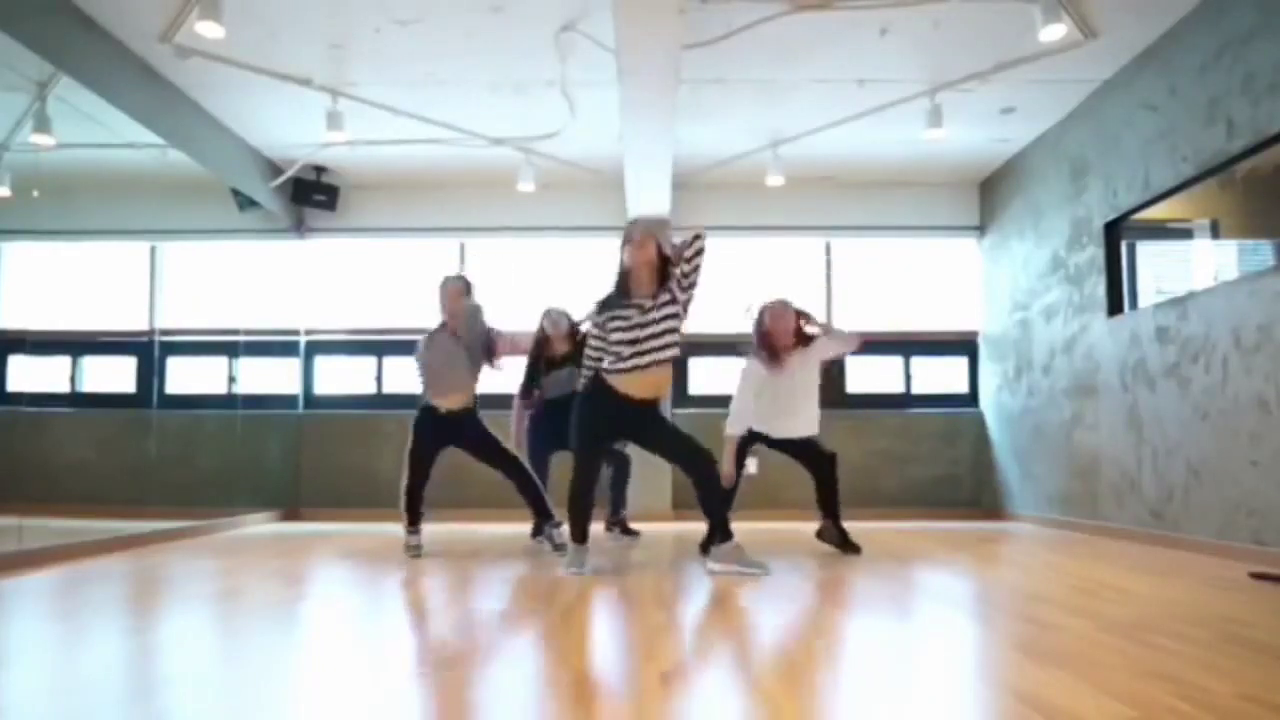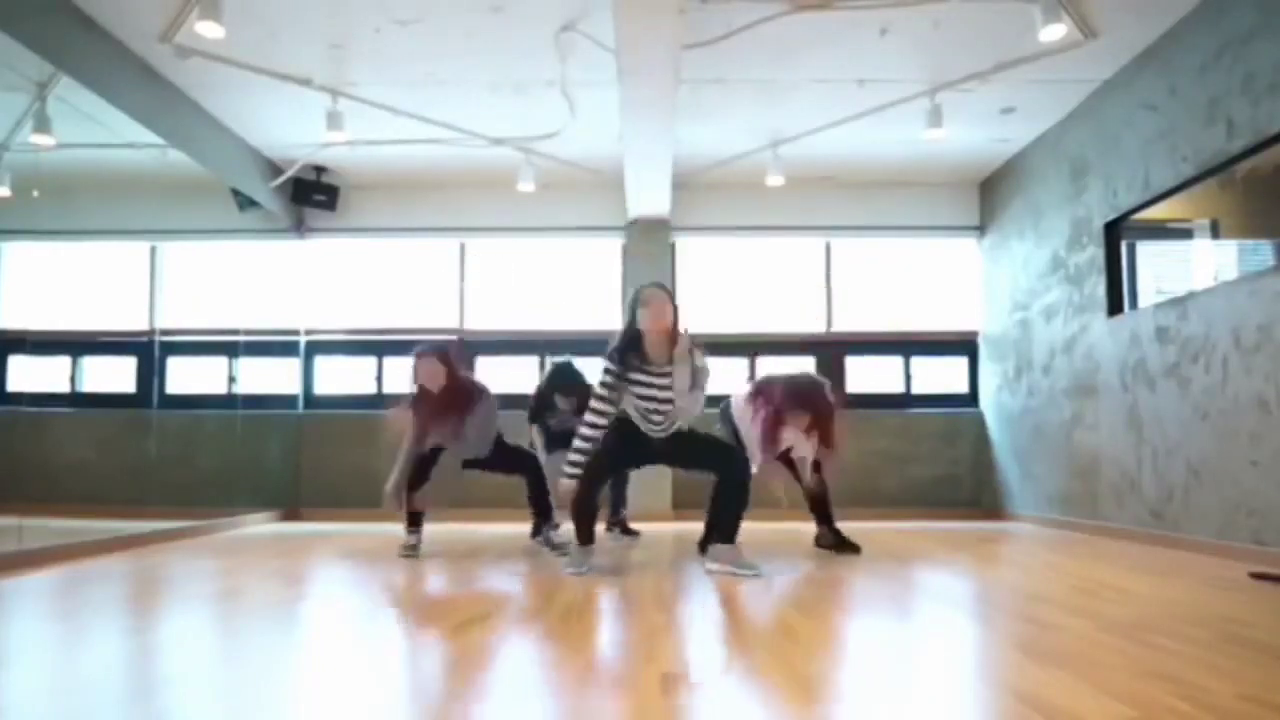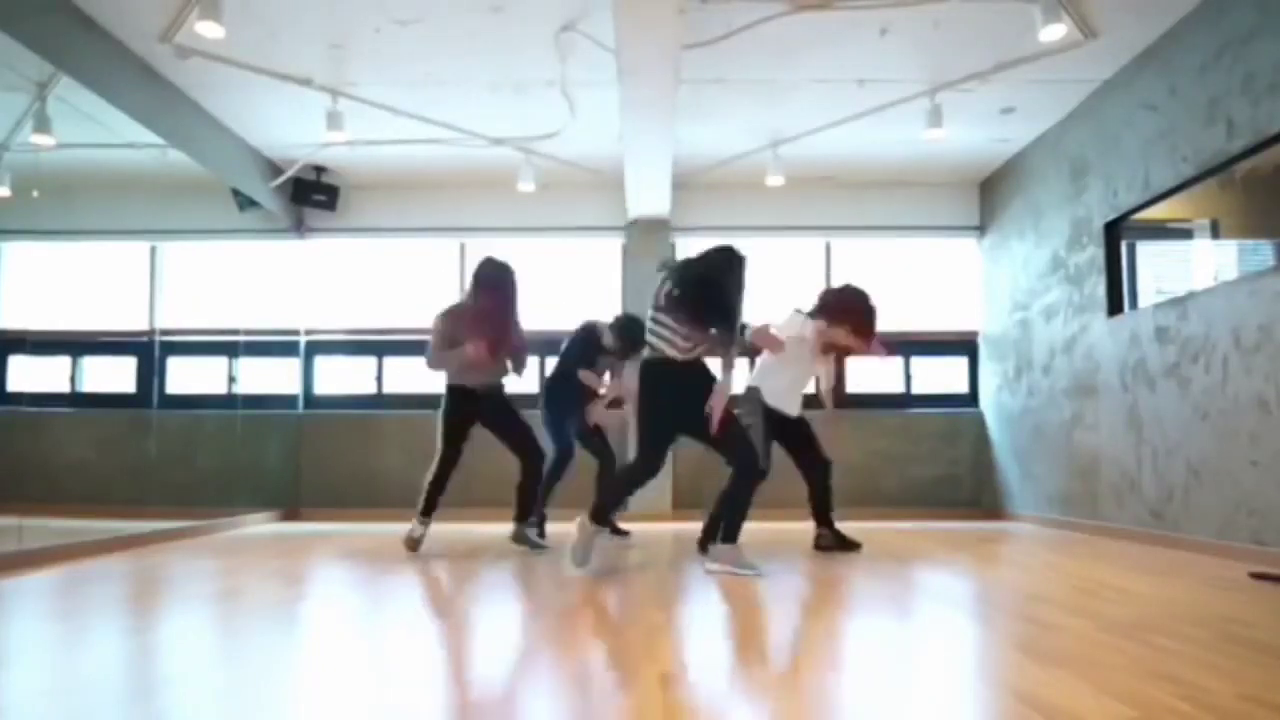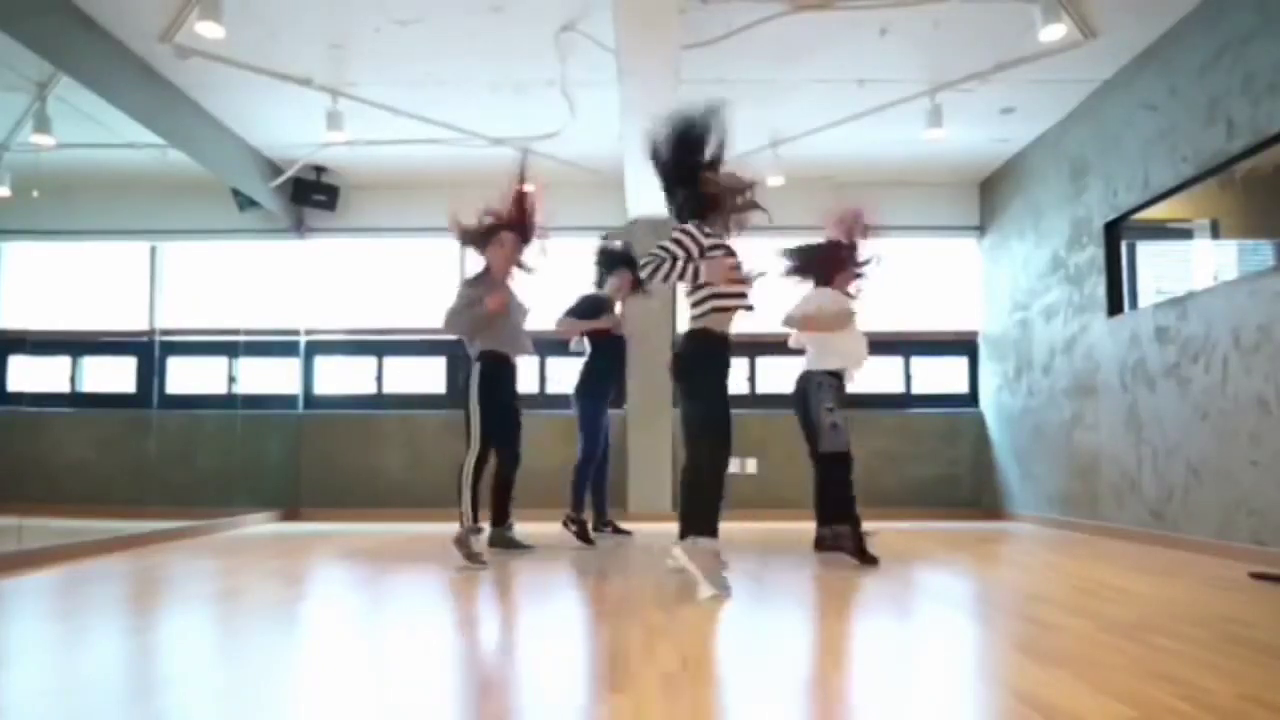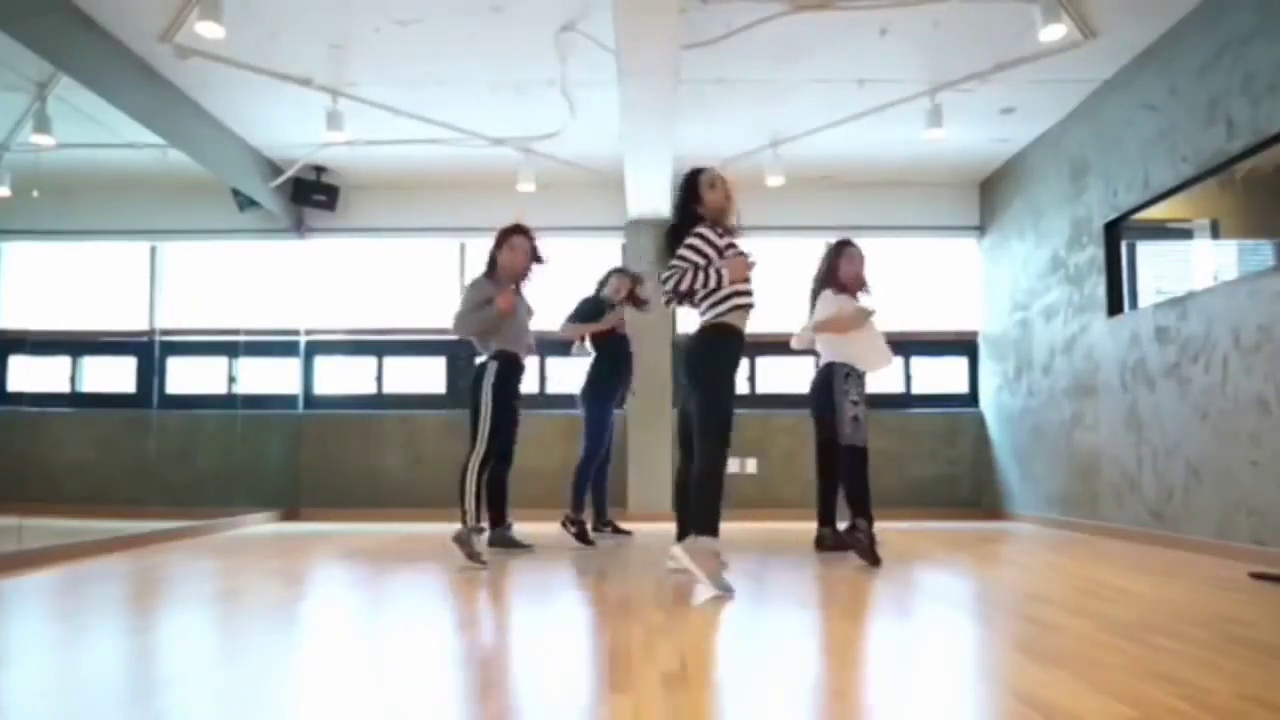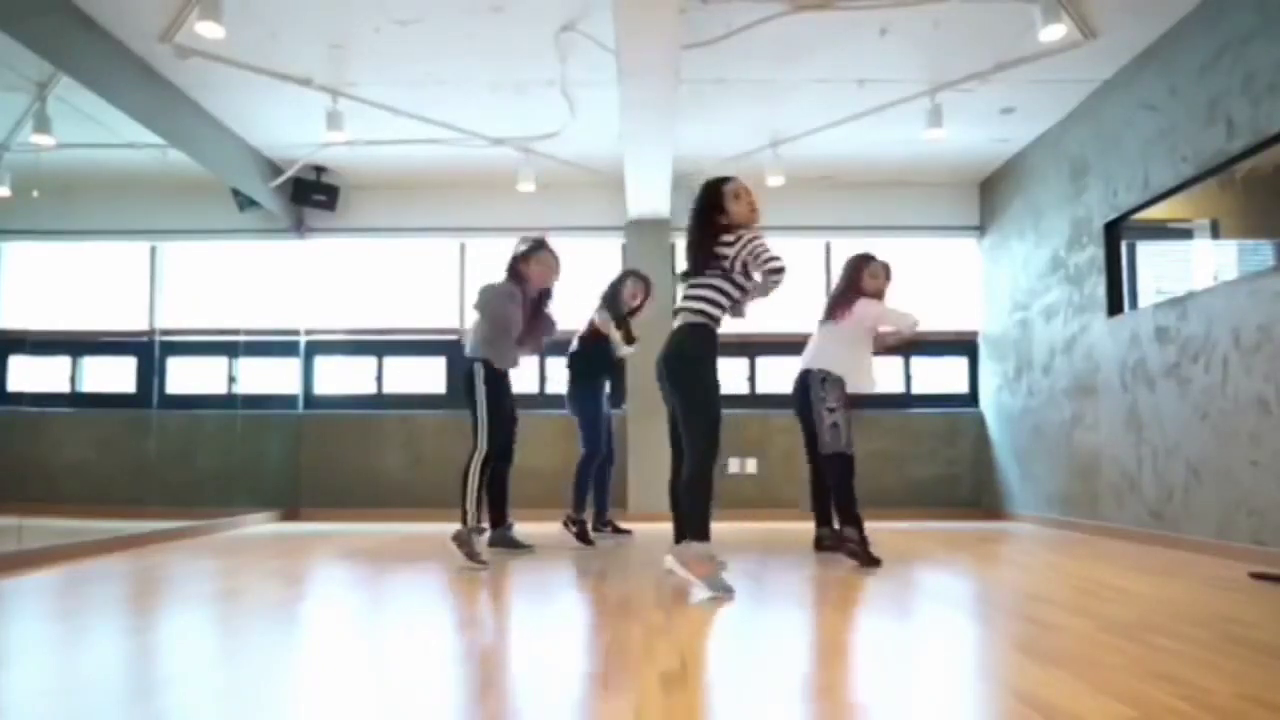
dt=0.3s
person 1, frame 1
left shoulder: (676, 293)
right shoulder: (607, 309)
left elbow: (696, 244)
right elbow: (590, 361)
left wrist: (668, 250)
left hip: (646, 412)
right hip: (601, 404)
left knee: (704, 466)
right knee: (584, 475)
left ankle: (722, 549)
right ankle: (578, 549)
person 1, frame 2
left shoulder: (689, 356)
right shoulder: (621, 359)
left elbow: (689, 411)
right elbow: (596, 416)
left wrist: (682, 369)
right wrist: (570, 471)
left hip: (673, 438)
right hip: (629, 436)
left knee: (736, 464)
right knee: (587, 480)
left ankle: (721, 548)
right ankle: (584, 547)
person 1, frame 3
left shoulder: (718, 301)
right shoulder: (673, 290)
left elbow: (727, 348)
right elbow: (696, 324)
left wrist: (723, 393)
right wrist: (749, 335)
left hip: (696, 381)
right hip: (661, 379)
left knee: (749, 460)
right knee: (648, 463)
left ankle: (724, 548)
right ankle: (593, 526)
person 1, frame 4
left shoulder: (717, 230)
right shoulder: (694, 228)
right elbow: (647, 268)
right wrist: (704, 273)
left hip: (709, 350)
right hip: (702, 350)
left knee: (704, 448)
right knee: (713, 446)
left ankle: (693, 541)
right ankle: (699, 542)
person 1, frame 5
left shoulder: (718, 238)
right shoulder: (704, 234)
left elbow: (677, 293)
right elbow: (671, 281)
right wrist: (725, 272)
left hip: (703, 350)
right hip: (714, 349)
left knee: (693, 452)
right knee: (711, 448)
left ankle: (688, 542)
right ankle: (699, 542)
person 1, frame 6
left shoulder: (714, 249)
right shoulder: (740, 239)
right elbow: (773, 271)
left wrist: (740, 289)
right wrist: (755, 288)
left hip: (678, 353)
right hip: (691, 352)
left knee: (688, 454)
right knee: (700, 451)
left ankle: (685, 546)
right ankle: (691, 549)
person 2, frame 1
left shoulder: (474, 332)
right shoulder: (431, 338)
left hip: (464, 420)
right hip: (430, 420)
left knee: (513, 467)
right knee: (416, 476)
left ankle: (548, 524)
right ankle: (413, 532)
person 2, frame 2
left shoulder: (477, 397)
right shoulder: (420, 402)
right elbow: (412, 446)
right wrist: (395, 485)
left hip: (484, 449)
right hip: (443, 450)
left knee: (529, 464)
right knee: (410, 481)
left ankle: (544, 527)
right ankle: (413, 533)
person 2, frame 3
left shoulder: (508, 323)
right shoulder: (453, 317)
left elbow: (519, 363)
right elbow: (435, 358)
right wrist: (465, 354)
left hip: (494, 396)
right hip: (460, 395)
left knee: (534, 455)
right knee: (446, 459)
left ankle: (522, 526)
right ankle: (420, 523)
person 2, frame 4
left shoulder: (505, 288)
right shoulder: (476, 285)
right elbow: (452, 324)
right wrist: (484, 308)
left hip: (506, 373)
right hip: (485, 370)
left knee: (509, 455)
right knee: (479, 448)
left ankle: (500, 528)
right ankle: (467, 531)
person 2, frame 5
left shoulder: (514, 291)
right shoulder: (484, 285)
right elbow: (461, 325)
right wrist: (496, 309)
left hip: (509, 374)
right hip: (495, 371)
left knee: (502, 455)
right knee: (484, 449)
left ankle: (499, 528)
right ankle: (468, 528)
person 2, frame 6
left shoulder: (534, 303)
right shoulder: (507, 292)
right elbow: (484, 301)
left hip: (498, 375)
right hip: (483, 371)
left knee: (502, 453)
right knee: (487, 447)
left ankle: (500, 528)
right ankle: (468, 528)
person 3, frame 1
left shoulder: (812, 349)
right shoulder: (757, 363)
left elbow: (852, 343)
right elbow: (738, 411)
left wrist: (820, 327)
right wrist: (727, 459)
left hip: (788, 429)
right hip: (751, 425)
left knee: (826, 462)
right knee: (729, 472)
left ankle: (831, 525)
person 3, frame 2
right shoulder: (759, 405)
left elbow: (804, 450)
right elbow: (756, 454)
left wrist: (808, 475)
right hip: (735, 419)
left knee: (814, 483)
left ankle: (827, 531)
person 3, frame 3
left shoulder: (825, 344)
right shoulder: (800, 325)
left hip: (788, 409)
right hip: (759, 400)
left knee: (818, 465)
left ankle: (826, 532)
right ankle: (713, 533)
person 3, frame 4
left shoulder: (834, 300)
right shoulder: (822, 296)
right elbow: (791, 319)
right wrist: (830, 325)
left hip: (825, 383)
right hip: (821, 384)
left knee: (829, 461)
right knee: (837, 456)
left ankle: (828, 531)
right ankle: (846, 533)
person 3, frame 5
left shoulder: (844, 301)
right shoulder: (831, 297)
left elbow: (800, 341)
right elbow: (824, 323)
right wrist: (859, 317)
left hip: (831, 380)
right hip: (842, 377)
left knee: (830, 459)
right knee: (853, 452)
left ankle: (827, 530)
right ankle: (861, 527)
person 3, frame 6
left shoulder: (843, 309)
right shoulder: (865, 306)
right elbow: (909, 324)
left wrist: (880, 337)
right wrist: (890, 334)
left hip: (812, 384)
right hip: (824, 384)
left knee: (824, 462)
right knee: (838, 459)
left ankle: (825, 531)
right ankle: (852, 534)
person 4, frame 1
left shoulder: (581, 349)
right shoulder: (538, 358)
right elbow: (522, 399)
right wrist: (518, 438)
right hip: (544, 430)
left knee: (621, 460)
right knee: (537, 474)
left ankle: (616, 519)
right ankle: (541, 522)
person 4, frame 2
left shoulder: (586, 392)
right shoulder: (543, 395)
right elbow: (535, 424)
right wrist: (543, 455)
left hip: (576, 435)
right hip: (550, 437)
left ankle: (616, 519)
person 4, frame 3
left shoulder: (616, 347)
right shoulder: (587, 335)
left elbow: (617, 379)
right elbow: (582, 371)
left wrist: (602, 404)
right wrist: (607, 392)
left hip: (581, 404)
right hip: (557, 401)
left knee: (608, 458)
right knee: (565, 453)
right ankle: (538, 514)
person 4, frame 4
left shoulder: (609, 308)
right shoulder: (593, 302)
right elbow: (563, 324)
right wrist: (600, 324)
left hip: (601, 392)
right hip: (592, 390)
left knee: (601, 455)
right knee: (591, 452)
left ankle: (601, 520)
right ankle: (575, 516)
person 4, frame 5
left shoulder: (611, 310)
right shoulder: (593, 304)
right elbow: (566, 329)
right wrist: (602, 325)
left hip: (607, 392)
right hip: (600, 390)
left knee: (602, 455)
right knee: (594, 451)
left ankle: (601, 519)
right ankle: (574, 517)
person 4, frame 6
left shoulder: (621, 317)
right shoulder: (609, 308)
right elbow: (600, 318)
right wrist: (618, 340)
left hip: (594, 388)
right hip: (584, 387)
left knee: (605, 454)
right knee: (594, 450)
left ankle: (601, 518)
right ankle: (575, 516)
